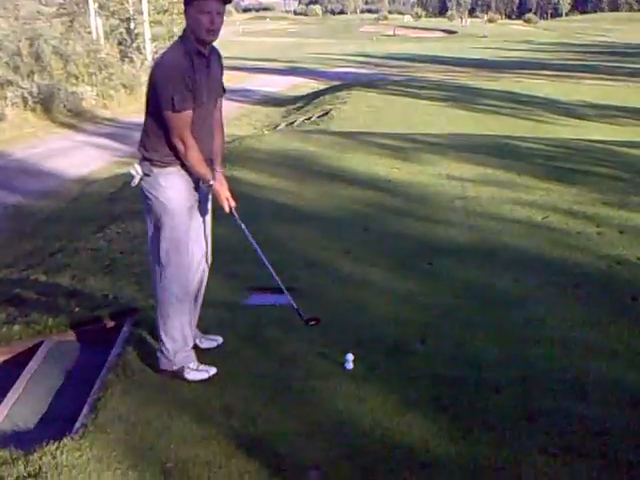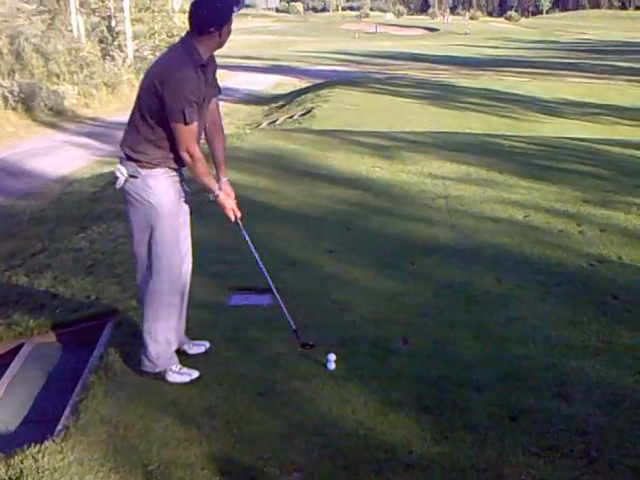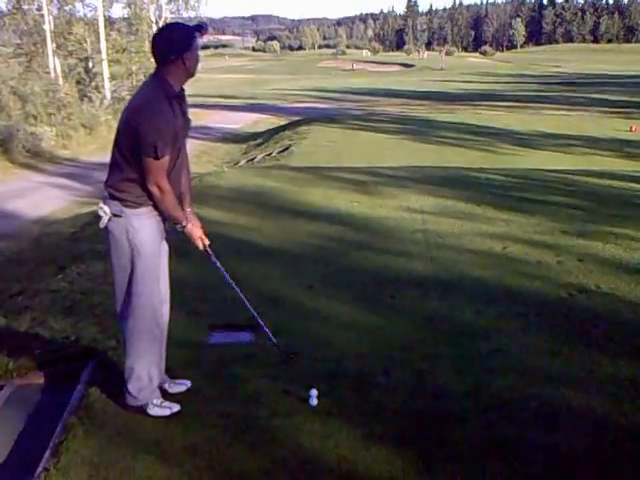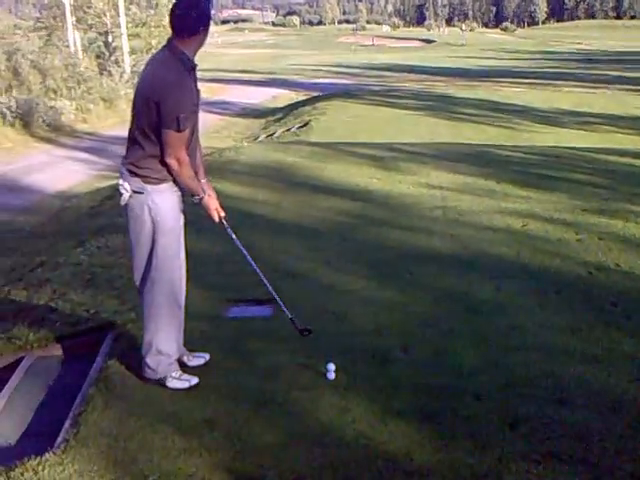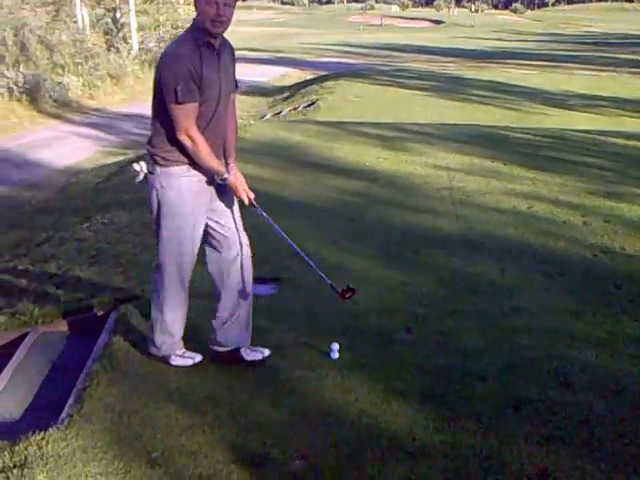
dt=1s
person 1, frame 1
left shoulder: (213, 58)
right shoulder: (172, 65)
right elbow: (181, 140)
left wrist: (219, 172)
right wrist: (211, 182)
left hip: (195, 172)
right hip: (167, 176)
left knee: (199, 260)
right knee: (177, 266)
left ankle: (187, 331)
right ankle: (175, 355)
person 1, frame 2
left shoulder: (205, 62)
right shoulder: (178, 74)
left elbow: (212, 120)
right elbow: (188, 149)
left wrist: (223, 177)
right wrist: (217, 193)
left hip: (167, 171)
right hip: (150, 175)
left knee: (178, 262)
right knee: (164, 267)
left ankle: (173, 337)
right ankle: (157, 357)
person 1, frame 3
left shoulder: (175, 95)
right shoulder: (153, 108)
left elbow: (180, 156)
right elbow: (156, 183)
left wrist: (189, 210)
right wrist: (184, 224)
left hip: (150, 210)
right hip: (133, 213)
left knee: (156, 300)
right knee: (145, 305)
left ankle: (155, 375)
right ankle: (140, 391)
person 1, frame 4
left shoulder: (172, 63)
right shoulder: (175, 81)
left elbow: (188, 137)
right elbow: (174, 157)
left wrist: (203, 181)
right wrist: (201, 195)
left hip: (160, 184)
right hip: (152, 189)
left knee: (172, 274)
right knee: (162, 278)
left ankle: (173, 348)
right ankle: (159, 364)
person 1, frame 5
left shoulder: (225, 51)
right shoulder: (178, 57)
right elbow: (187, 134)
left wrist: (232, 165)
right wrist: (227, 175)
left hip: (211, 171)
right hip: (177, 175)
left knee: (234, 252)
right knee: (176, 264)
left ankle: (229, 340)
right ankle: (166, 342)
